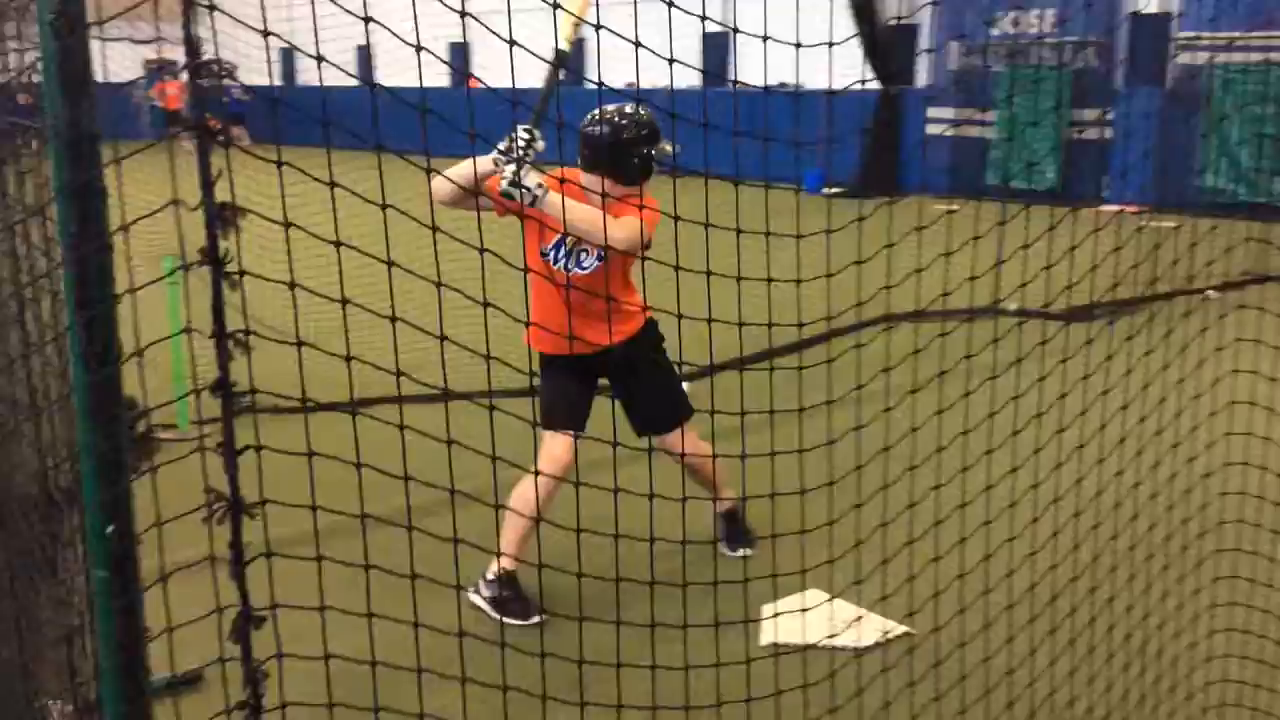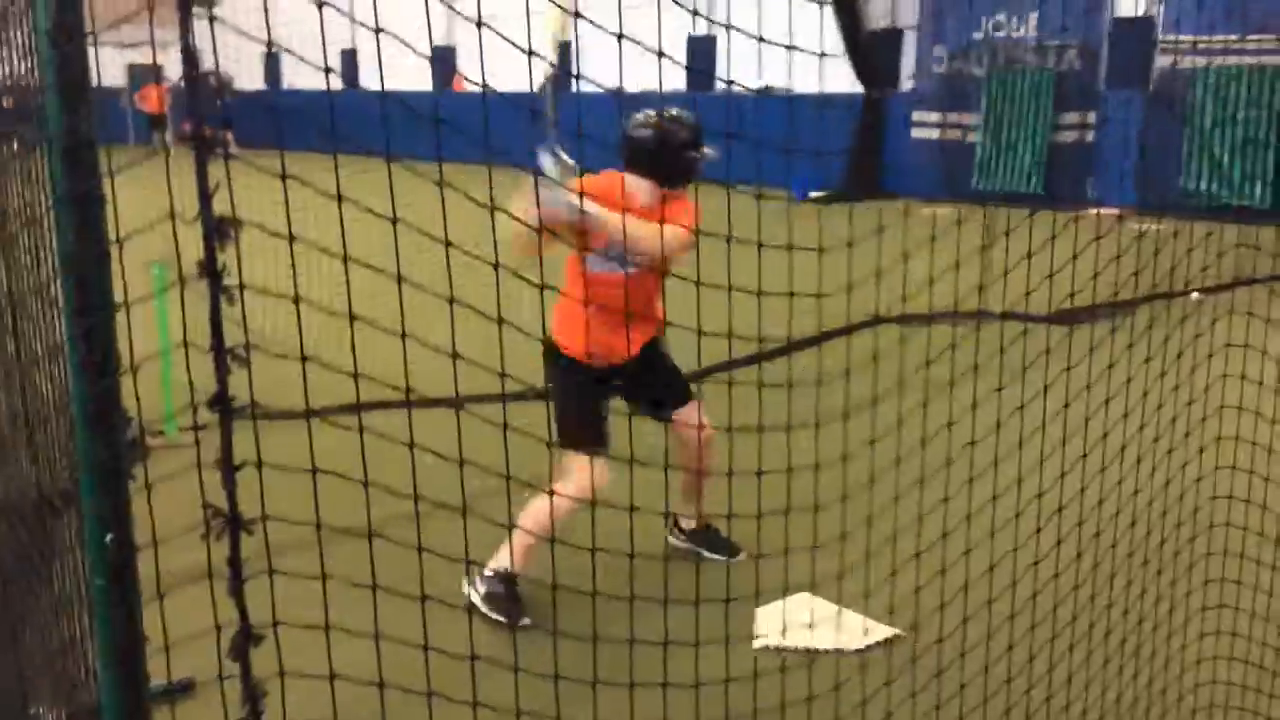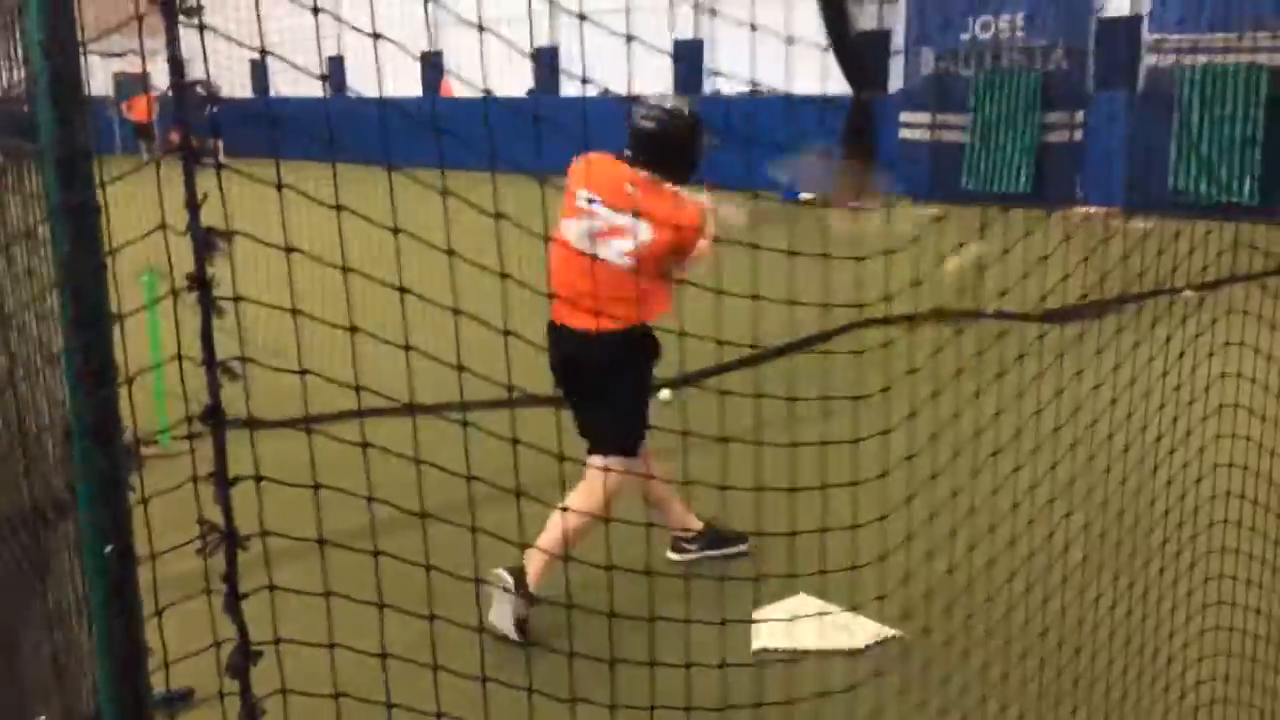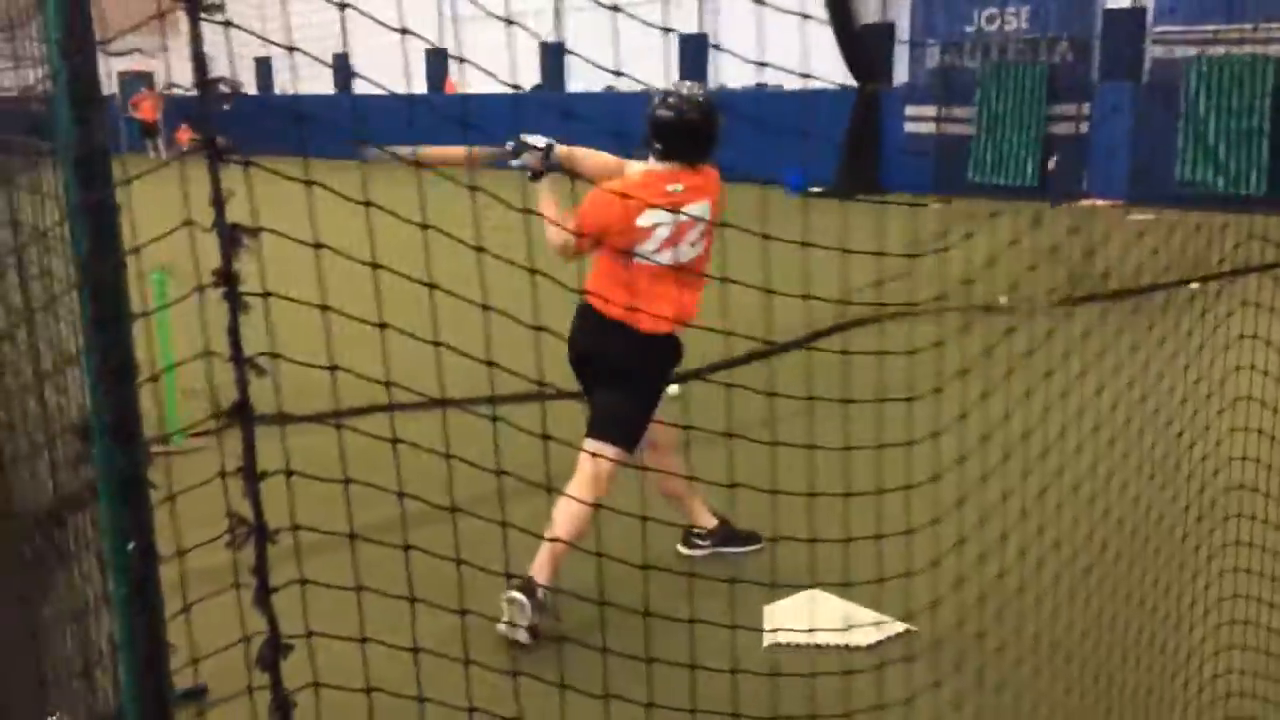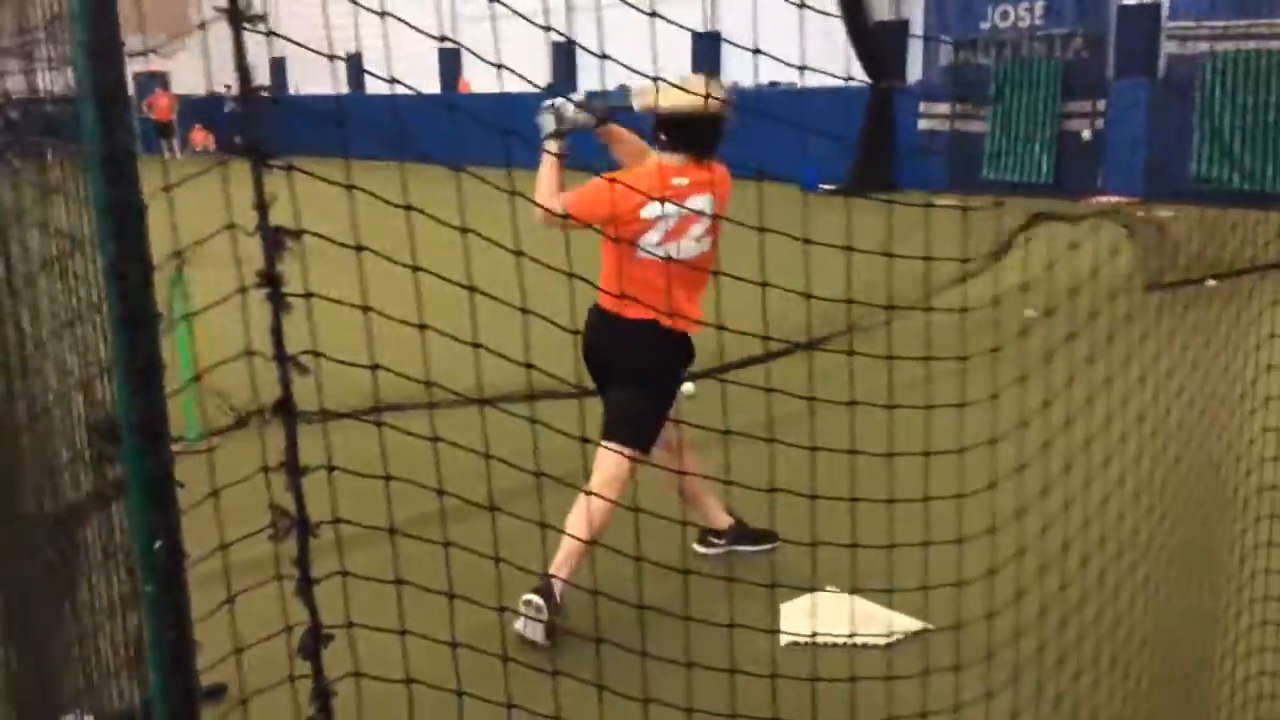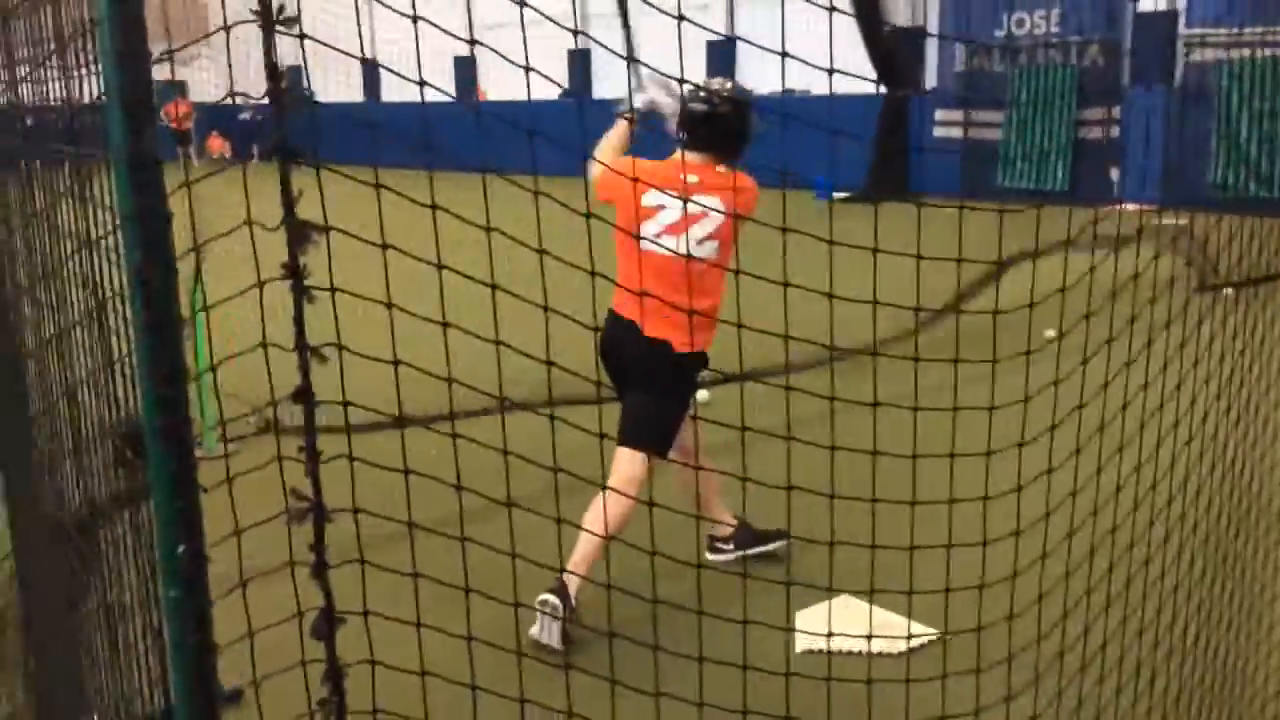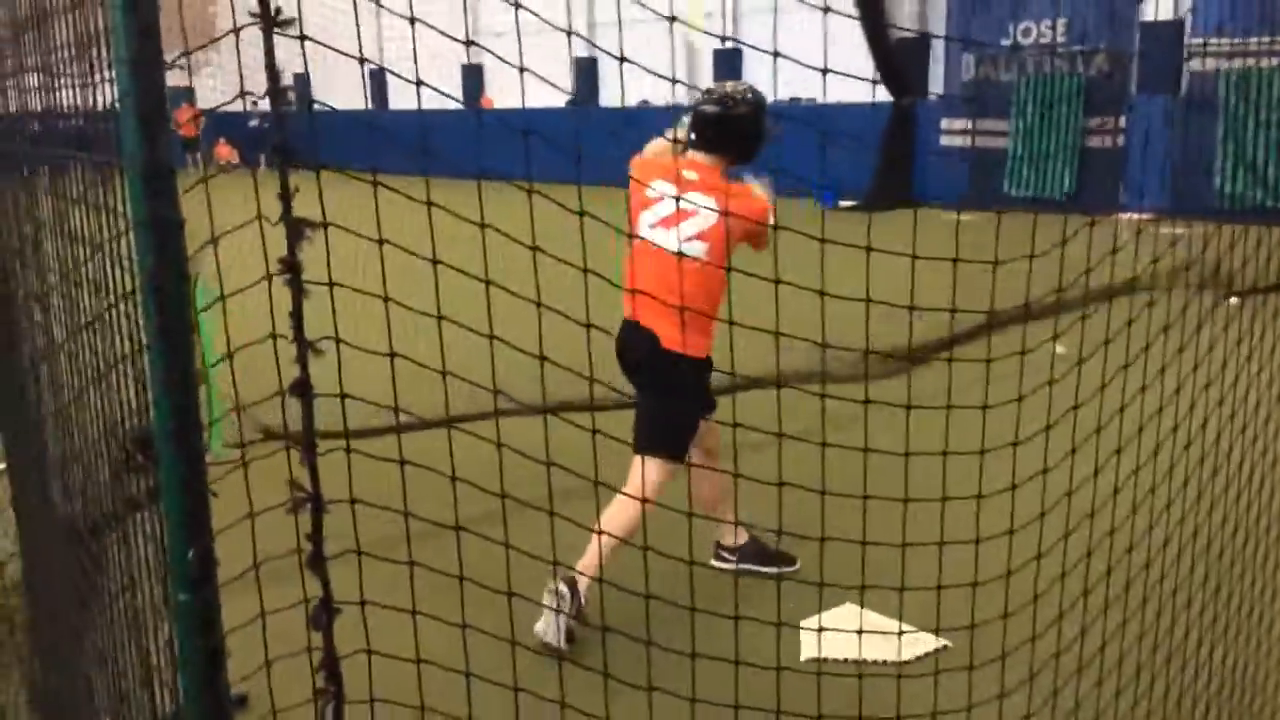
dt=0.2s
person 1, frame 1
left shoulder: (641, 207)
right shoulder: (551, 183)
left elbow: (613, 237)
right elbow: (443, 191)
left wrist: (538, 194)
right wrist: (500, 158)
left hip: (630, 338)
right hip: (562, 348)
left knee: (687, 447)
right knee: (554, 460)
left ankle: (727, 509)
right ankle: (496, 577)
person 1, frame 2
left shoulder: (676, 208)
right shoulder: (589, 195)
left elbow: (653, 245)
left wrist: (576, 207)
right wrist: (548, 202)
left hip: (637, 343)
right hip: (580, 352)
left knee: (695, 430)
right knee: (581, 479)
left ankle: (690, 522)
right ankle: (497, 573)
person 1, frame 3
left shoulder: (587, 168)
right shoulder: (681, 217)
right elbow: (700, 250)
left hip: (565, 338)
right hip: (619, 346)
left knee: (624, 441)
right knee: (607, 475)
left ankle: (688, 531)
right ankle: (522, 578)
person 1, frame 4
left shoulder: (616, 199)
right shoulder: (709, 185)
left elbow: (564, 244)
left wrist: (542, 172)
right wrist: (560, 152)
left hip: (593, 329)
right hip: (647, 344)
left knee: (649, 433)
right knee: (596, 468)
left ankle: (703, 527)
right ankle: (531, 588)
person 1, frame 5
left shoulder: (622, 190)
right shoulder: (716, 183)
left elbow: (549, 211)
left wrist: (555, 139)
right wrist: (600, 124)
left hip: (605, 330)
right hip: (659, 343)
left knee: (662, 433)
right knee: (611, 473)
left ankle: (717, 526)
right ankle: (548, 591)
person 1, frame 6
left shoulder: (636, 179)
right shoulder: (740, 193)
left elbow: (599, 166)
left wrist: (632, 114)
right wrist: (696, 144)
left hip: (622, 333)
right hip: (673, 349)
left knee: (680, 434)
right knee: (630, 474)
left ankle: (725, 532)
right ankle: (563, 592)
person 1, frame 7
left shoulder: (649, 173)
right shoulder: (743, 205)
right elbow: (764, 233)
left wrist: (679, 134)
left hip: (638, 333)
right hip: (677, 348)
left knee: (701, 434)
right knee: (651, 477)
left ankle: (732, 541)
right ankle: (573, 586)
